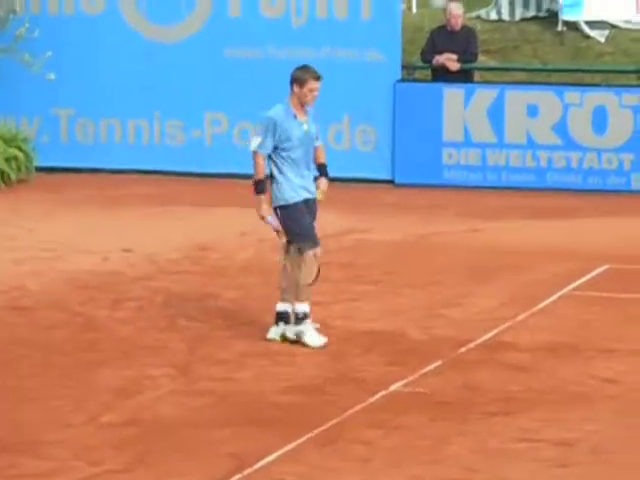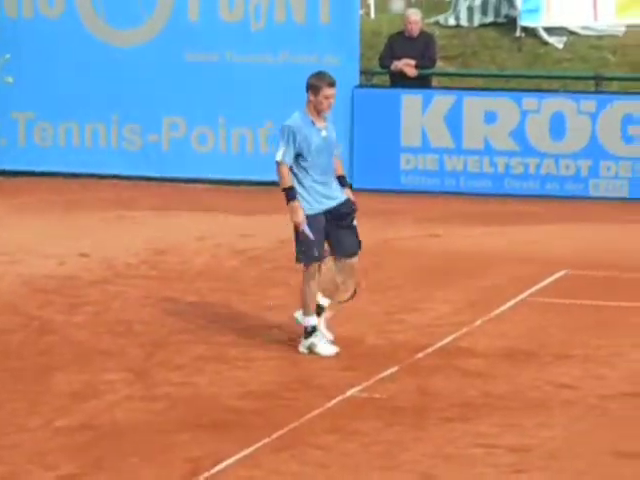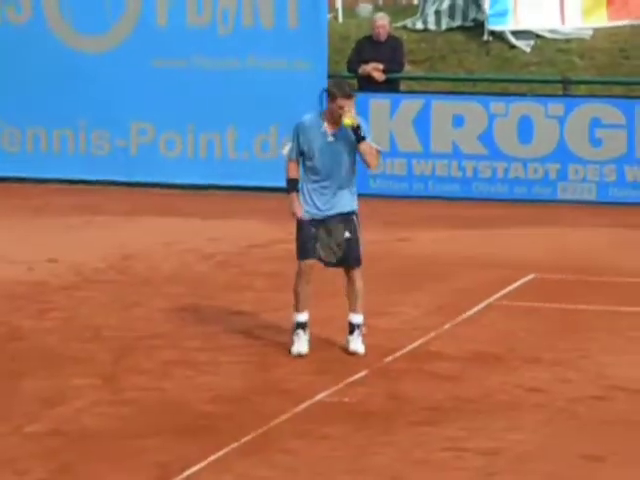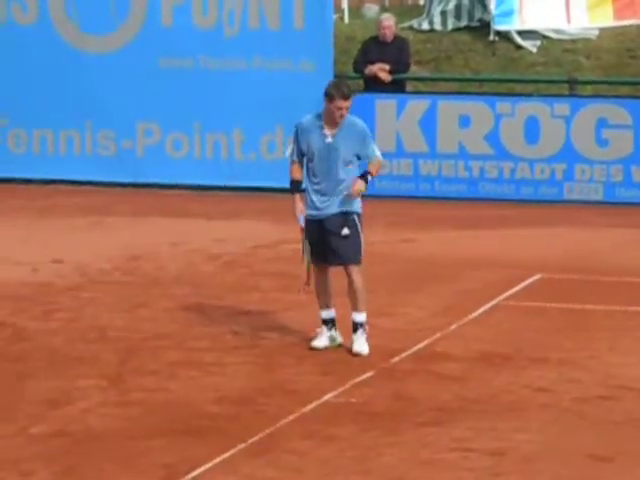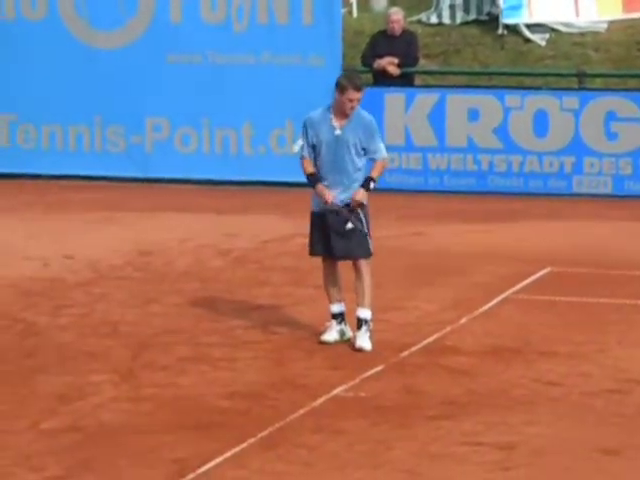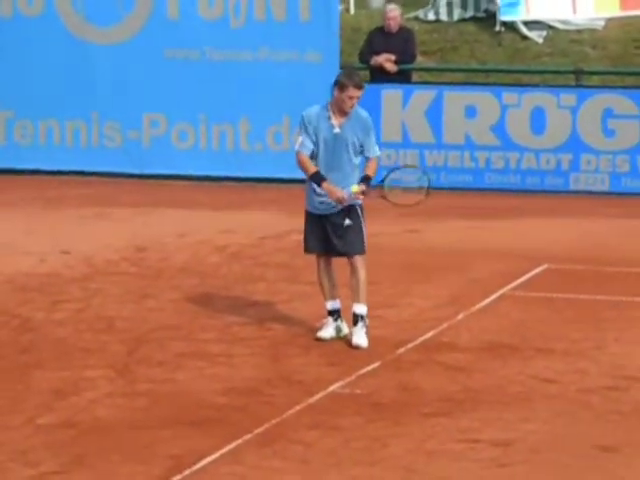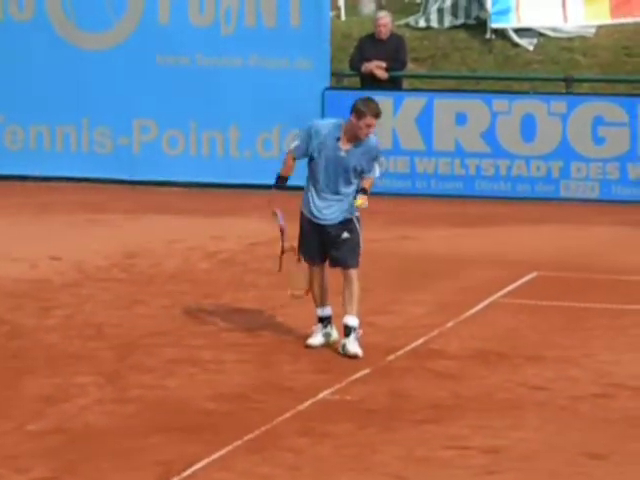
dt=0.5s
person 1, frame 1
left shoulder: (309, 116)
right shoulder: (275, 118)
right elbow: (259, 157)
left wrist: (322, 175)
right wrist: (261, 199)
left hip: (308, 196)
right hip: (288, 200)
left knee: (295, 258)
right knee: (311, 255)
left ankle: (282, 322)
right ankle: (301, 320)
person 1, frame 2
left shoulder: (329, 122)
right shoulder: (293, 126)
right elbow: (283, 166)
left wrist: (345, 186)
right wrist: (295, 205)
left hip: (337, 203)
right hip: (310, 208)
left knee: (349, 261)
right knee: (313, 267)
left ankle: (316, 310)
right ankle: (309, 333)
person 1, frame 3
left shoulder: (354, 127)
right shoulder: (304, 126)
left elbow: (373, 162)
right elbow: (293, 162)
left wrist: (356, 130)
right wrist: (294, 197)
left hip: (344, 209)
right hip: (310, 209)
left knee: (353, 270)
right knee: (304, 267)
left ankle: (355, 331)
right ankle: (300, 329)
person 1, frame 4
left shoulder: (358, 129)
right shoulder: (304, 127)
left elbow: (376, 161)
right elbow: (296, 163)
left wrist: (363, 179)
right wrist: (297, 196)
left hip: (345, 210)
right hip: (315, 211)
left knee: (352, 268)
right knee: (319, 268)
left ankle: (360, 329)
right ankle: (329, 328)
person 1, frame 5
left shoulder: (366, 122)
right shoulder: (313, 121)
left elbow: (381, 159)
right elbow: (306, 159)
left wrist: (366, 187)
right wrist: (319, 187)
left hip: (354, 204)
right hip: (323, 205)
left knee: (361, 262)
right knee: (328, 262)
left ankle: (364, 326)
right ankle: (339, 322)
person 1, frame 6
left shoulder: (363, 120)
right shoulder: (311, 117)
left elbow: (372, 157)
right elbow: (302, 158)
left wrist: (365, 182)
right wrist: (326, 185)
left hip: (349, 203)
right hip: (318, 203)
left knee: (356, 259)
right knee: (323, 259)
left ankle: (359, 323)
right ankle: (334, 318)
person 1, frame 7
left shoulder: (371, 146)
right shoulder: (318, 130)
right elbow: (292, 156)
left wrist: (363, 194)
right wrist: (278, 188)
left hip: (345, 215)
right hip: (313, 212)
left knee: (350, 271)
right knee: (315, 267)
left ankle: (351, 334)
right ankle: (325, 325)
